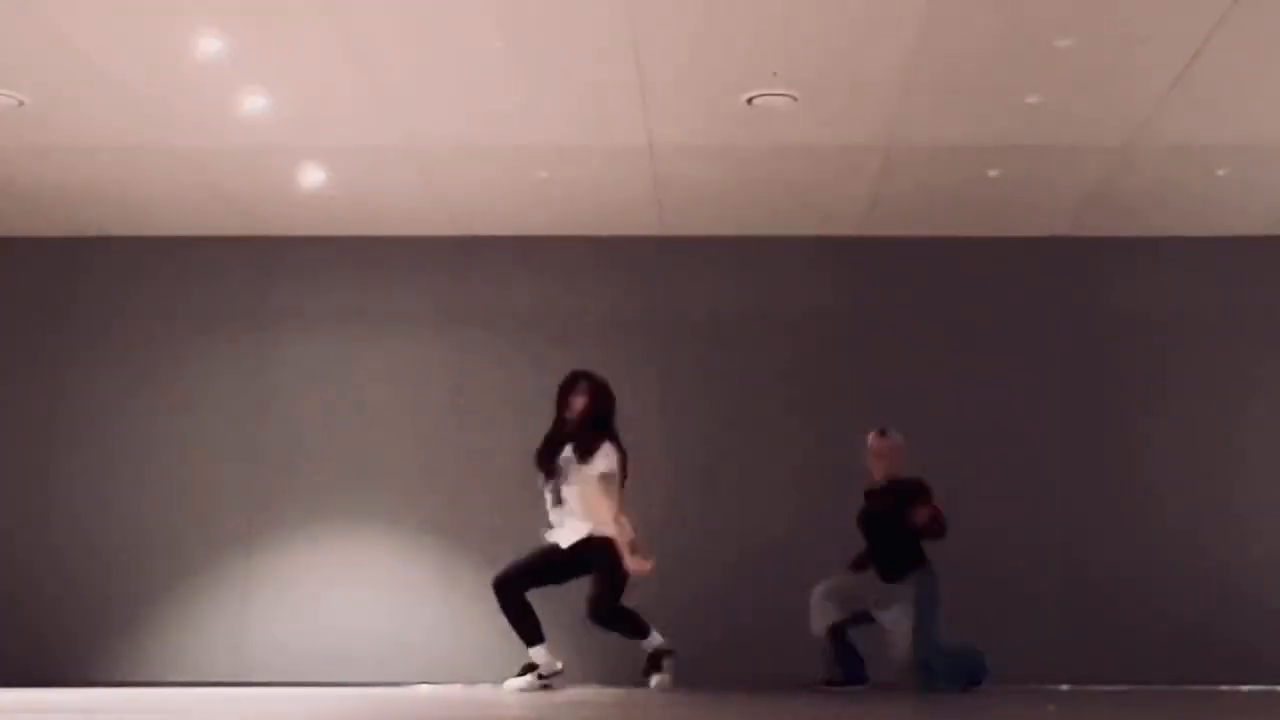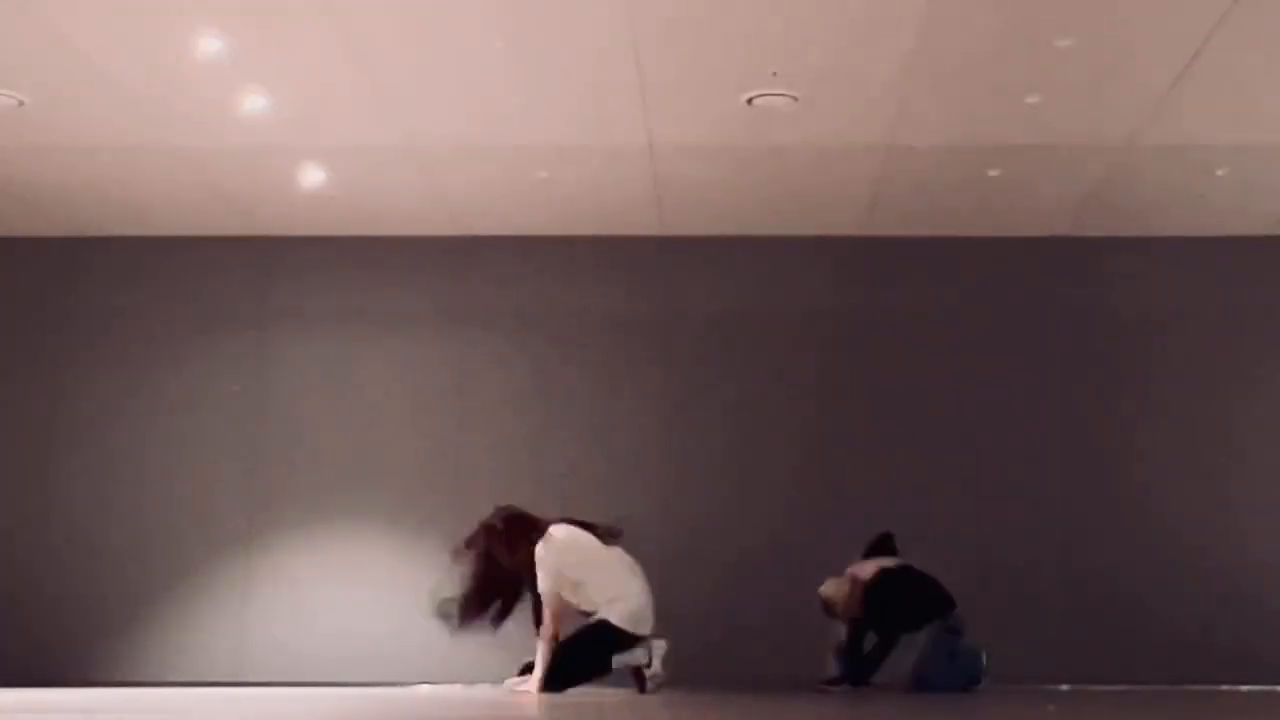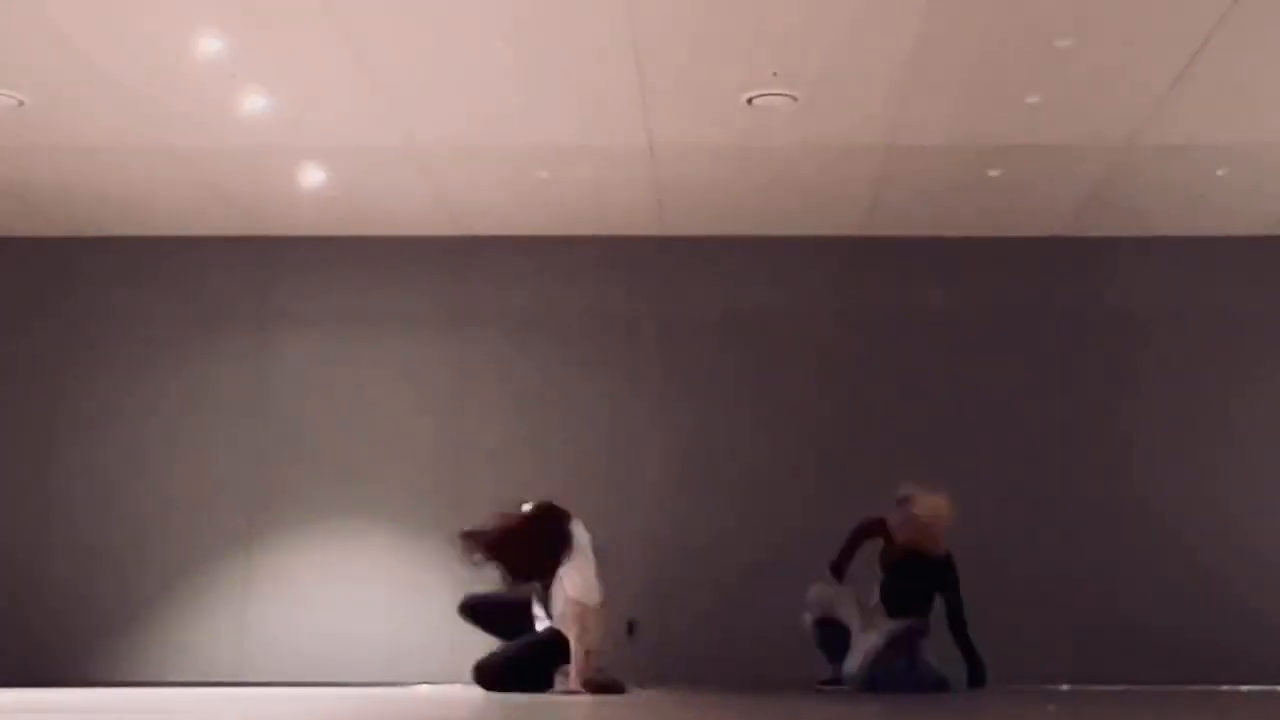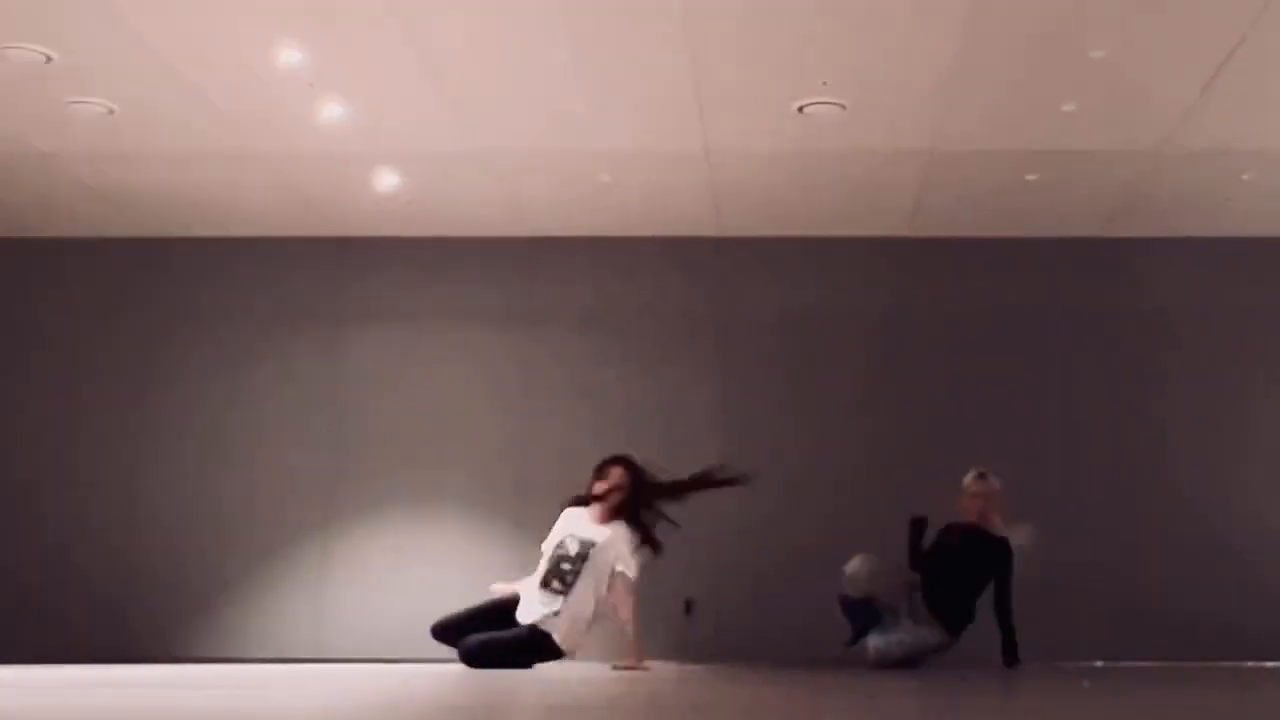
dt=0.3s
person 1, frame 1
left shoulder: (600, 448)
right shoulder: (557, 448)
left elbow: (604, 502)
left wrist: (627, 551)
left hip: (603, 538)
right hip: (571, 539)
left knee: (600, 607)
right knee: (504, 584)
left ankle: (655, 648)
right ankle: (544, 663)
person 1, frame 2
left shoulder: (546, 551)
right shoulder: (553, 534)
left elbow: (551, 621)
left wrist: (537, 677)
left hip: (627, 616)
right hip: (619, 602)
left knee: (549, 680)
right knee: (540, 590)
left ankle: (642, 655)
person 1, frame 3
left shoulder: (573, 555)
left elbow: (577, 620)
left wrist: (576, 680)
left hip: (564, 628)
right hip: (542, 611)
left knee: (487, 675)
right knee: (471, 606)
person 1, frame 4
left shoulder: (622, 536)
right shoulder: (572, 515)
left elbow: (624, 598)
left wrist: (634, 657)
right wrist: (518, 585)
left hip: (552, 632)
right hip: (529, 603)
left knee: (470, 651)
right knee: (443, 631)
person 2, frame 1
left shoulder: (911, 489)
right shoulder: (873, 493)
left elbow: (938, 529)
left hip: (912, 581)
right hip: (879, 578)
left knee: (909, 654)
right knee: (824, 597)
right ankle: (849, 671)
person 2, frame 2
left shoulder: (881, 586)
left elbow: (888, 640)
left hip: (940, 623)
left knee: (923, 679)
left ankle: (970, 660)
right ankle: (851, 672)
person 2, frame 3
left shoulder: (940, 562)
left elbow: (955, 615)
right elbow: (863, 530)
left wrist: (973, 662)
right wrist: (841, 562)
left hip: (905, 623)
right hip: (881, 612)
left knee: (858, 674)
right knee: (818, 596)
person 2, frame 4
left shoulder: (1000, 547)
right shoulder: (952, 531)
left elbow: (1002, 600)
right elbow: (919, 565)
left wrist: (1009, 647)
right wrist: (916, 532)
left hip: (943, 627)
right hip: (919, 598)
left knee: (877, 652)
right knee: (859, 567)
right ankle: (868, 628)
